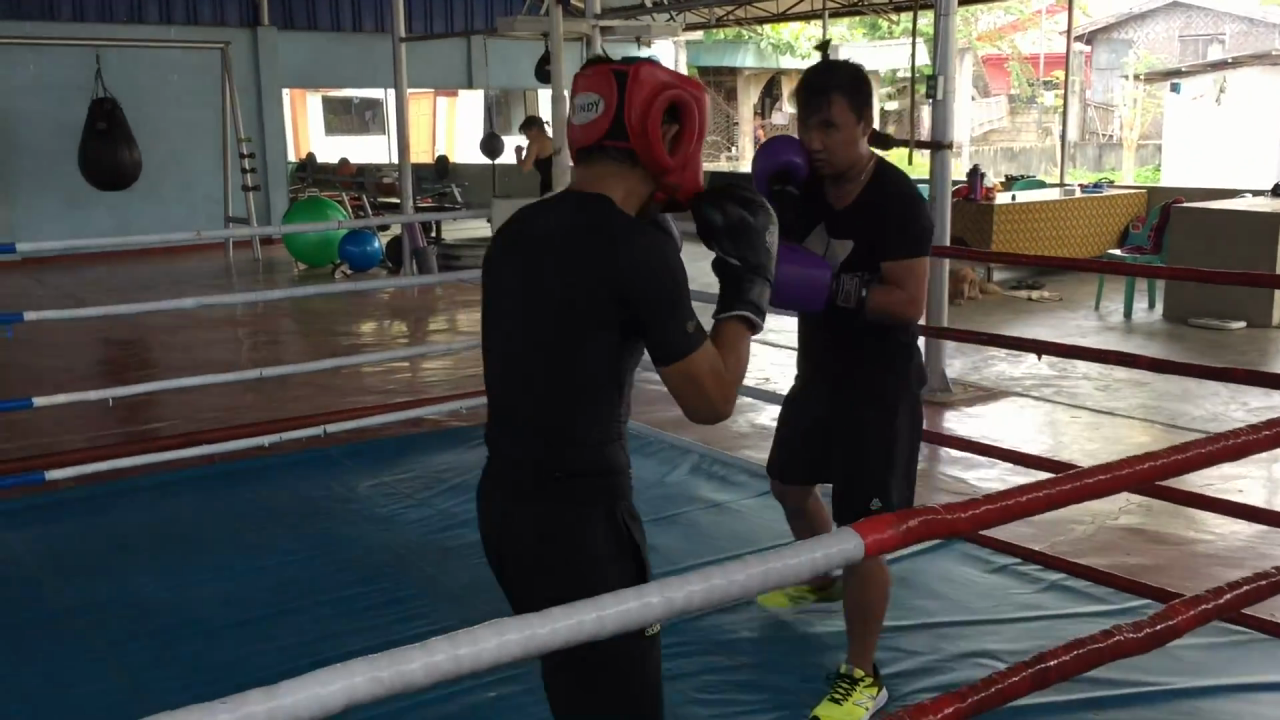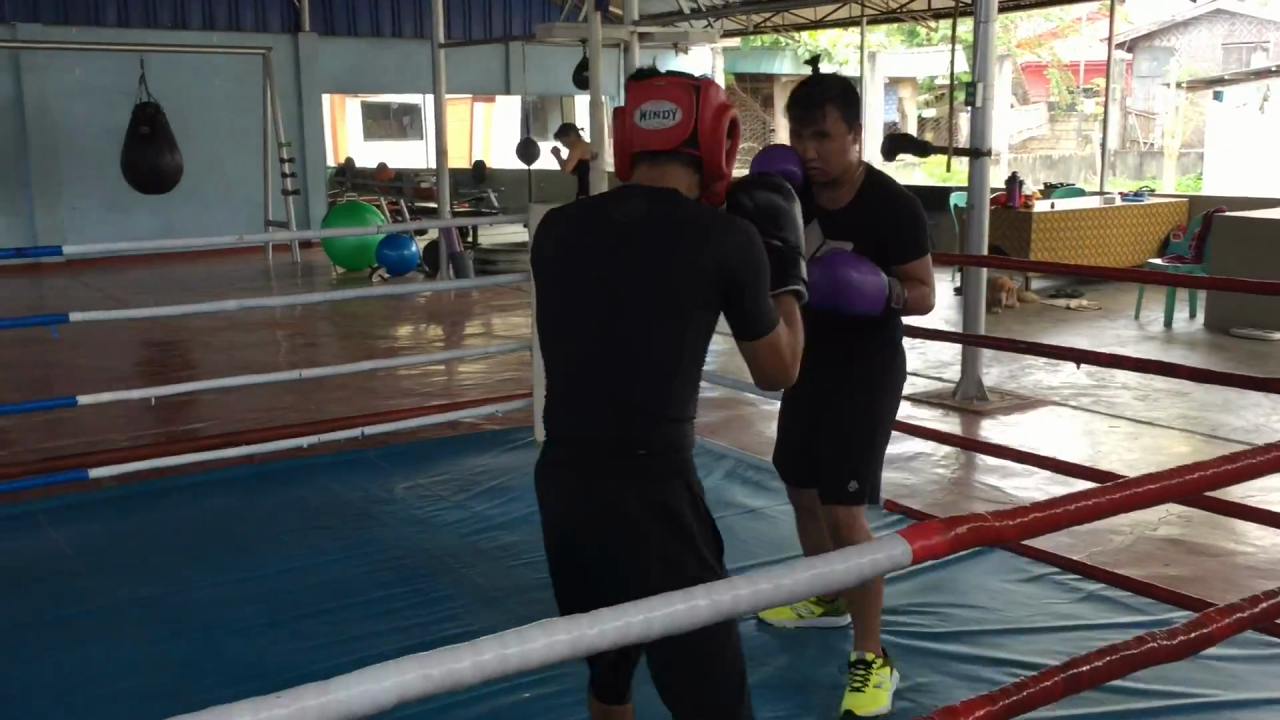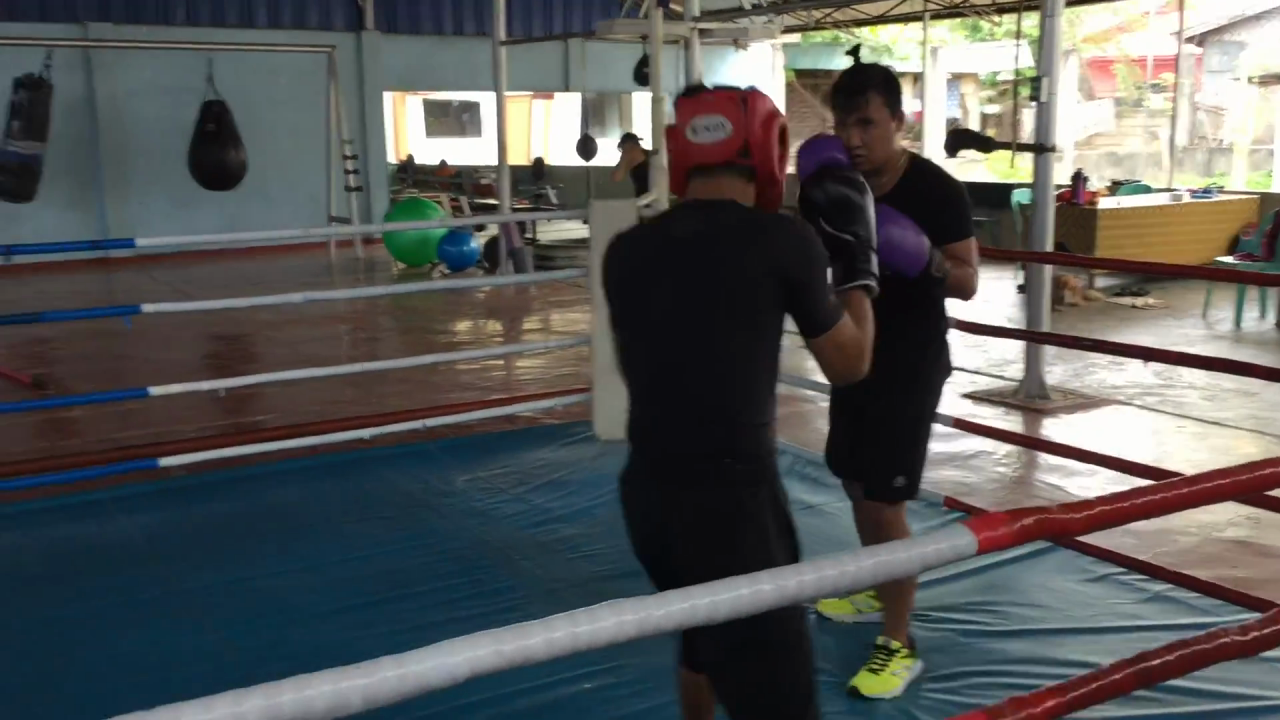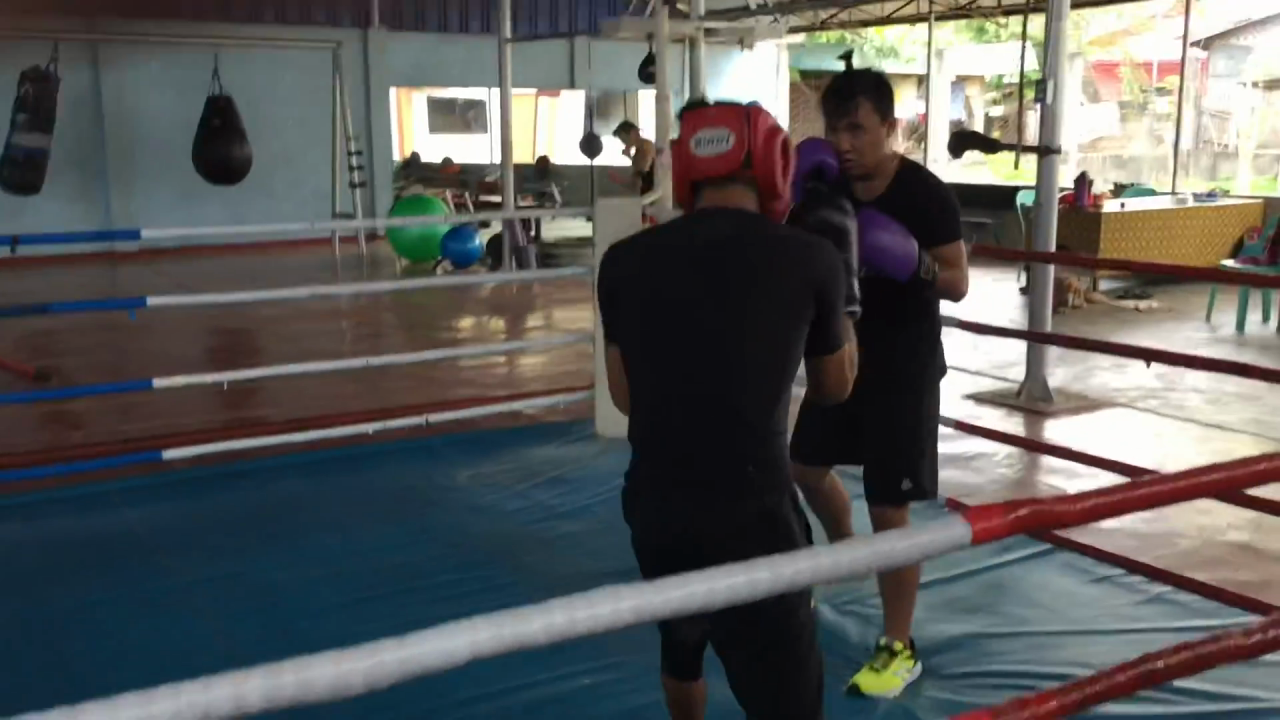
dt=0.3s
person 1, frame 1
left shoulder: (897, 200)
right shoulder: (801, 184)
left elbow: (909, 302)
right elbow: (771, 273)
left wrist: (833, 288)
right wrist: (772, 217)
left hip: (881, 380)
right hip: (818, 367)
left knee: (858, 527)
right knee: (790, 484)
right ankle: (818, 582)
person 1, frame 2
left shoulder: (892, 204)
right shoulder: (795, 191)
left elbow: (924, 294)
left wrist: (881, 294)
left hip: (866, 373)
right hip: (808, 364)
left knee: (844, 509)
right knee: (803, 491)
left ankle: (873, 659)
right ankle: (827, 599)
person 1, frame 3
left shoulder: (936, 191)
left elbow: (968, 281)
left wrist: (924, 260)
left hip: (909, 365)
left knee: (885, 506)
right knee: (858, 486)
left ankle: (899, 647)
right ankle: (878, 593)
person 1, frame 4
left shoulder: (925, 194)
right shoulder: (831, 186)
left elbow: (958, 283)
left wrist: (915, 263)
left hip: (904, 367)
left knee: (888, 510)
right knee: (807, 468)
left ankle: (899, 648)
person 2, frame 1
left shoulder: (516, 233)
right shoulder: (637, 250)
right elbow: (708, 401)
right wrist: (747, 283)
left hip: (508, 503)
right hip: (578, 517)
left knee: (575, 659)
person 2, frame 2
left shoulder: (557, 228)
right shoulder: (725, 237)
right elbow: (778, 371)
right wrist: (786, 259)
left hip: (564, 483)
right hip: (652, 494)
left knee: (611, 653)
person 2, frame 3
left shoulder: (625, 251)
right shoulder: (784, 242)
right elbow: (849, 364)
right wrist: (858, 252)
left hip: (646, 496)
right hip: (734, 503)
left knee: (706, 631)
person 2, frame 4
left shoulder: (624, 260)
right shoulder: (808, 256)
left elbow: (626, 397)
right elbow: (834, 386)
left hip: (653, 503)
right hip: (749, 512)
left knee: (684, 632)
